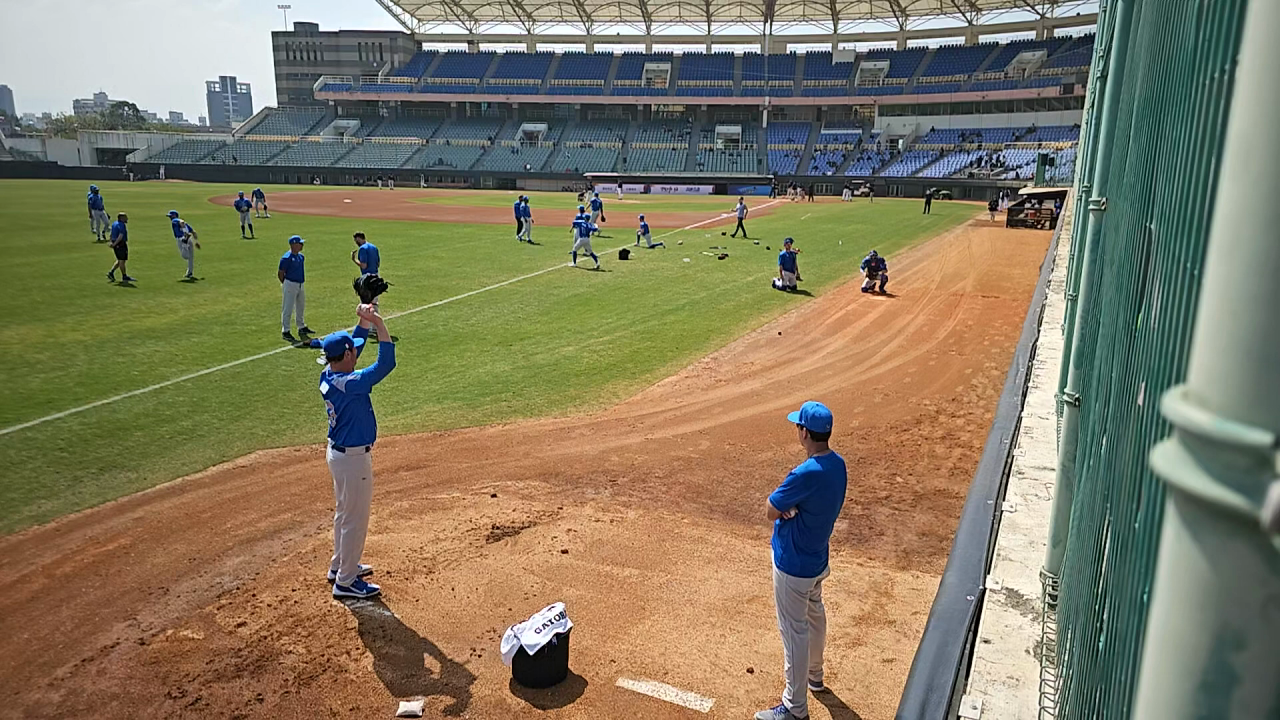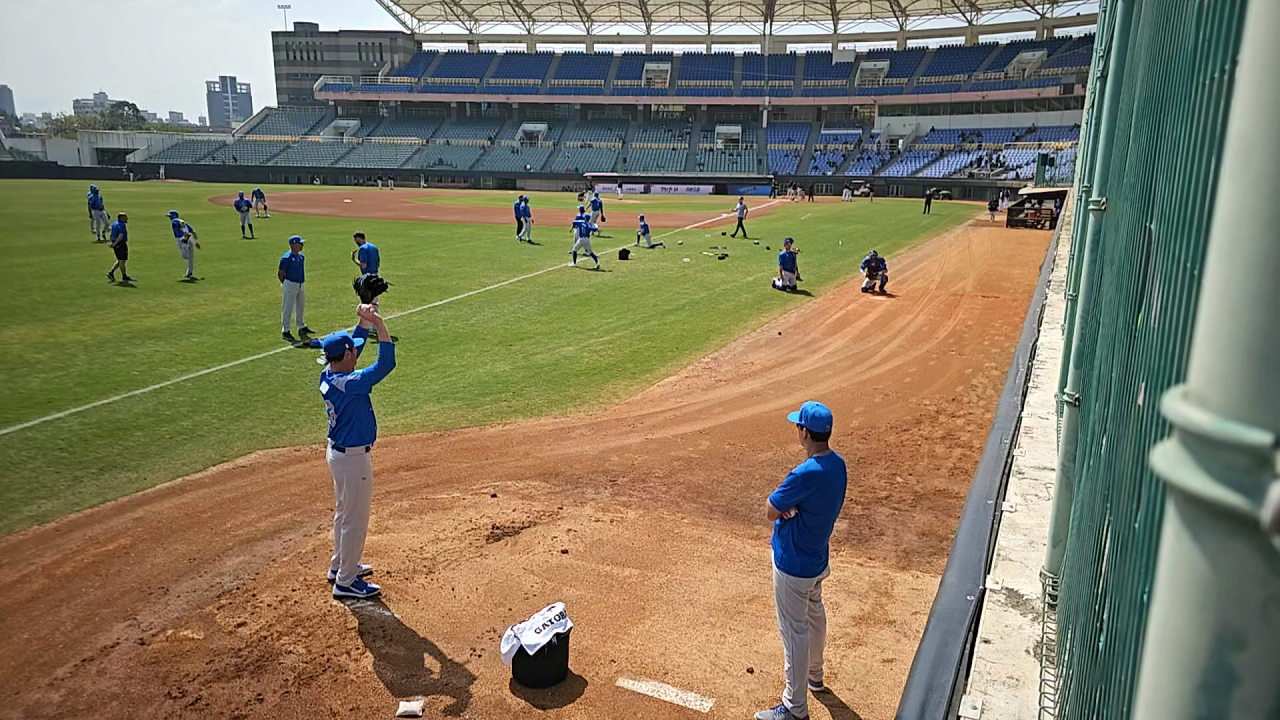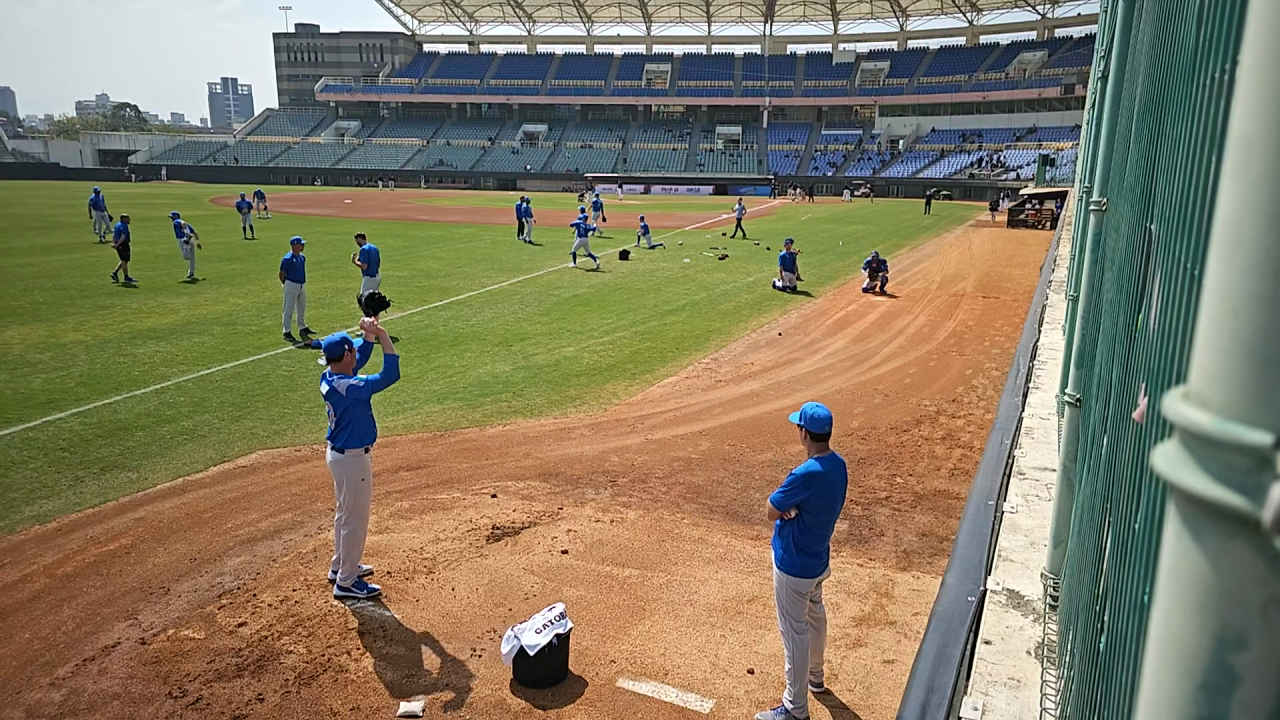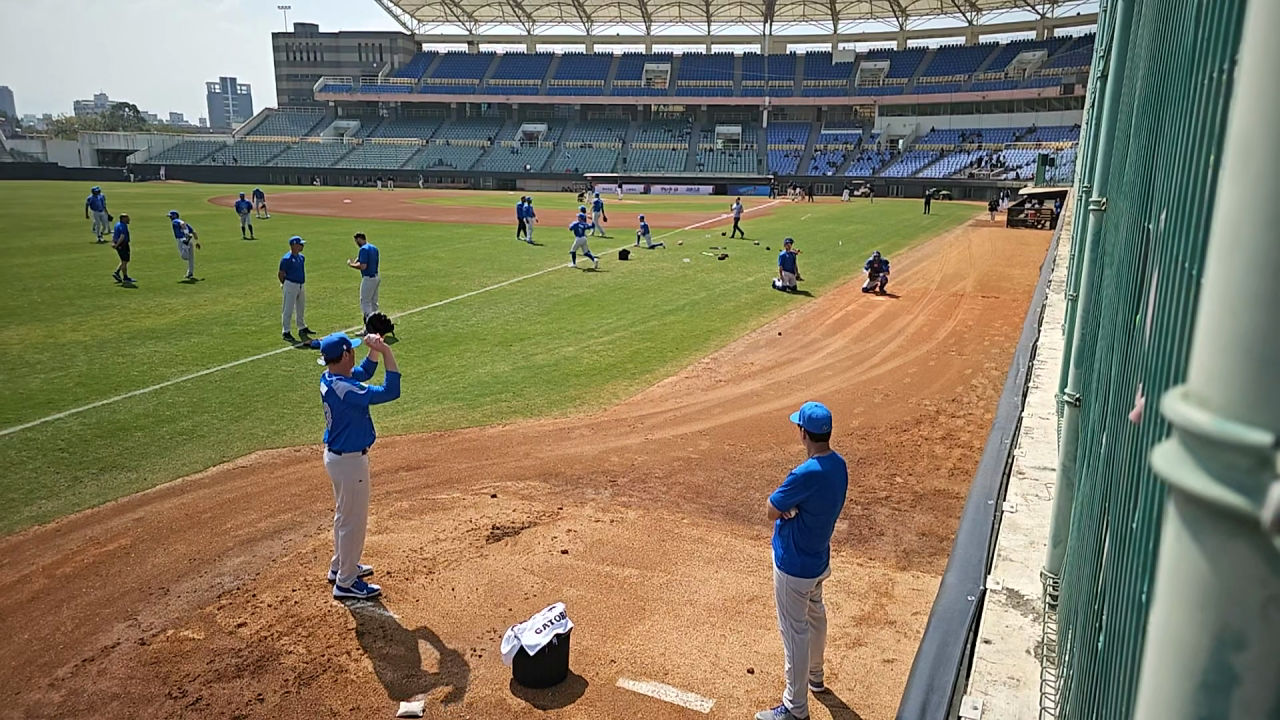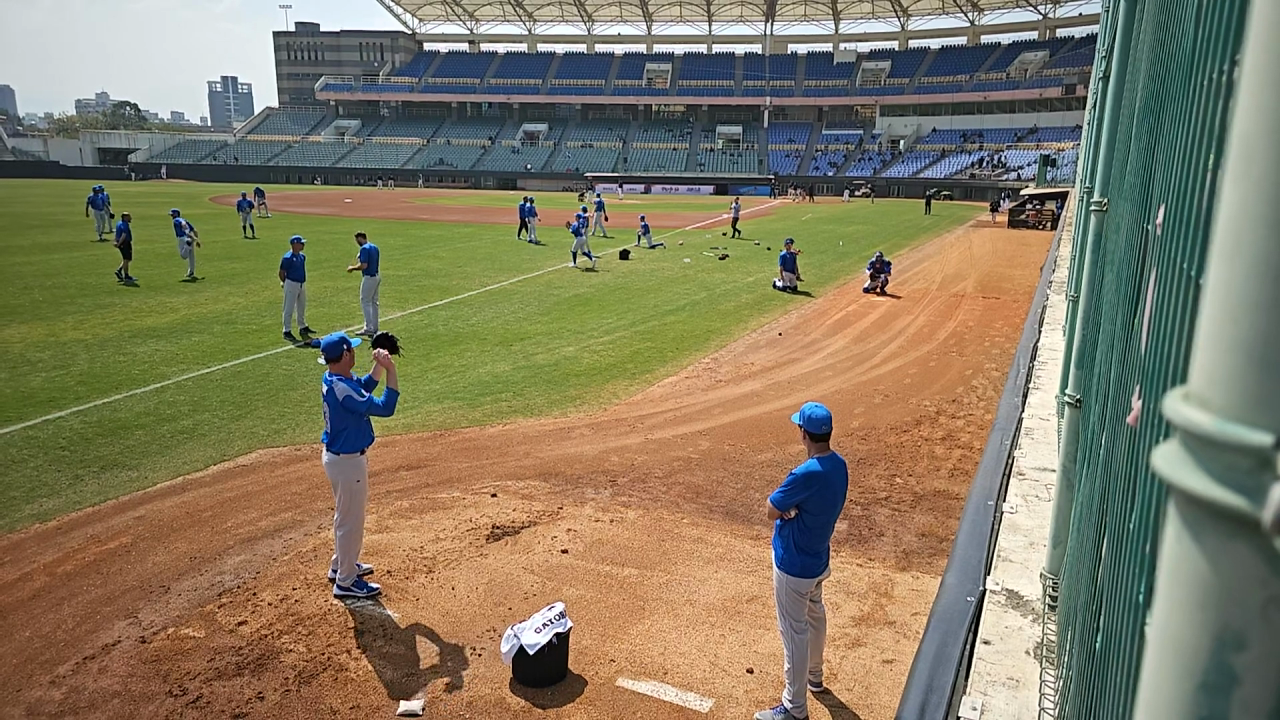
dt=0.7s
person 1, frame 1
left shoulder: (806, 474)
right shoulder: (838, 465)
left elbow: (771, 511)
left wrist: (784, 505)
right wrist: (791, 506)
left hip: (793, 565)
right hip: (818, 559)
left knee: (794, 631)
right knee: (814, 615)
right ankle: (815, 675)
person 1, frame 2
left shoulder: (806, 474)
right shoulder: (838, 465)
left elbow: (771, 512)
left wrist: (784, 505)
right wrist: (791, 505)
left hip: (793, 564)
right hip: (817, 558)
left knee: (794, 631)
right knee: (815, 615)
right ankle: (814, 675)
person 1, frame 3
left shoulder: (806, 474)
right shoulder: (839, 465)
left elbow: (771, 511)
left wrist: (785, 504)
right wrist: (791, 506)
left hip: (794, 565)
right hip: (818, 559)
left knee: (794, 632)
right knee: (815, 616)
right ankle: (815, 676)
person 1, frame 4
left shoulder: (806, 474)
right shoulder: (839, 465)
left elbow: (771, 511)
right wrist: (792, 505)
left hip: (794, 565)
right hip: (818, 558)
left knee: (795, 632)
right knee: (815, 616)
right ankle: (815, 675)
person 1, frame 5
left shoulder: (806, 474)
right shoulder: (839, 465)
left elbow: (772, 511)
left wrist: (786, 503)
right wrist: (792, 505)
left hip: (794, 565)
right hip: (818, 559)
left knee: (794, 632)
right knee: (815, 616)
right ankle: (814, 675)
person 2, frame 1
left shoulder: (328, 375)
right shoulder: (348, 384)
left elbow: (354, 343)
right elbow: (386, 363)
left wrist: (365, 320)
right wrist: (378, 323)
left hip: (338, 451)
right hip: (353, 458)
left knee: (345, 513)
right knee: (355, 518)
left ankle: (340, 566)
right ankle: (346, 581)
person 2, frame 2
left shoulder: (328, 375)
right shoulder: (348, 384)
left elbow: (354, 343)
right elbow: (386, 363)
left wrist: (365, 320)
right wrist: (378, 322)
left hip: (338, 451)
right hip: (353, 458)
left knee: (345, 513)
right knee: (355, 519)
left ankle: (340, 566)
right ankle: (346, 582)
person 2, frame 3
left shoulder: (329, 377)
right shoulder: (348, 386)
left elbow: (361, 358)
right elbow: (391, 374)
left wrist: (369, 333)
right wrist: (382, 334)
left hip: (338, 453)
right hip: (352, 458)
left knee: (345, 514)
right knee: (355, 520)
left ankle: (340, 566)
right ankle: (346, 582)
person 2, frame 4
left shoulder: (330, 379)
right shoulder: (344, 389)
left elbow: (364, 373)
right elbow: (391, 392)
left wrist: (374, 350)
right wrist: (387, 352)
left hip: (337, 454)
right hip: (350, 460)
left knee: (345, 515)
right knee: (354, 520)
left ankle: (341, 566)
right ankle: (346, 582)
person 2, frame 5
left shoulder: (333, 379)
right shoulder: (342, 389)
left elbow: (364, 387)
right elbow: (386, 408)
left wrist: (380, 365)
right wrist: (391, 370)
left hip: (338, 455)
right hip: (347, 461)
left knee: (346, 514)
right knee: (351, 519)
left ankle: (341, 565)
right ankle: (346, 581)
